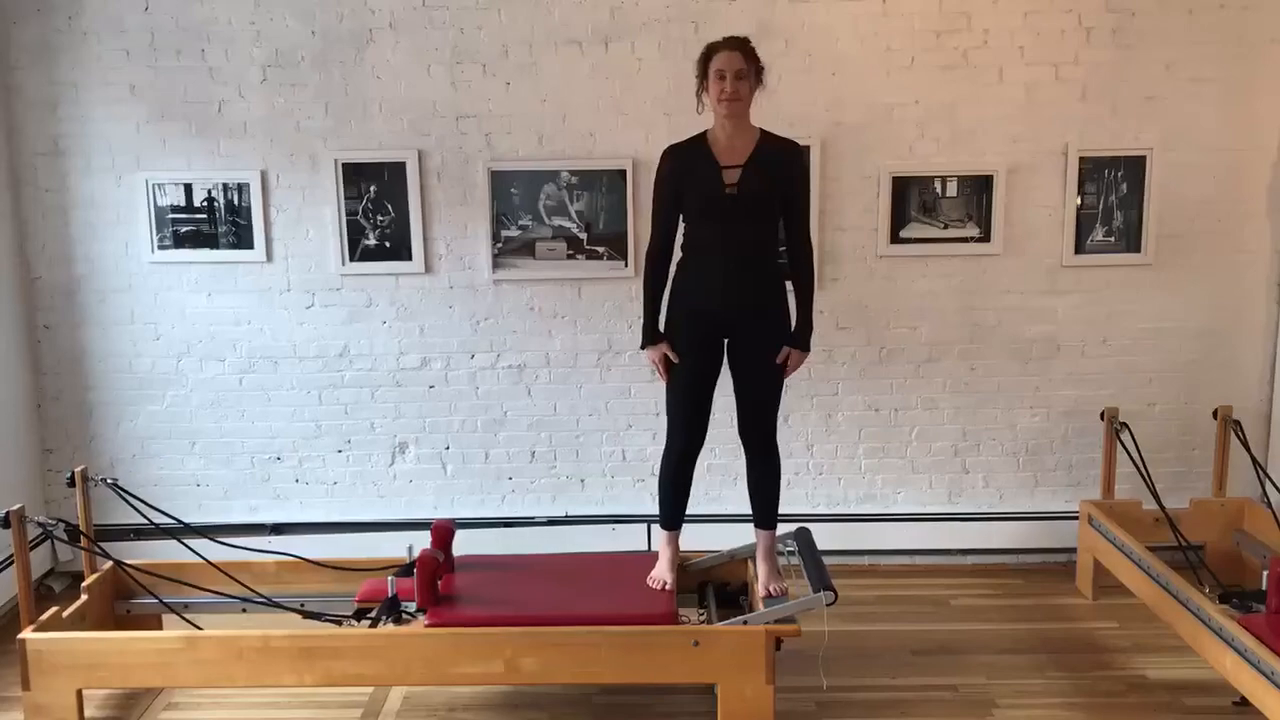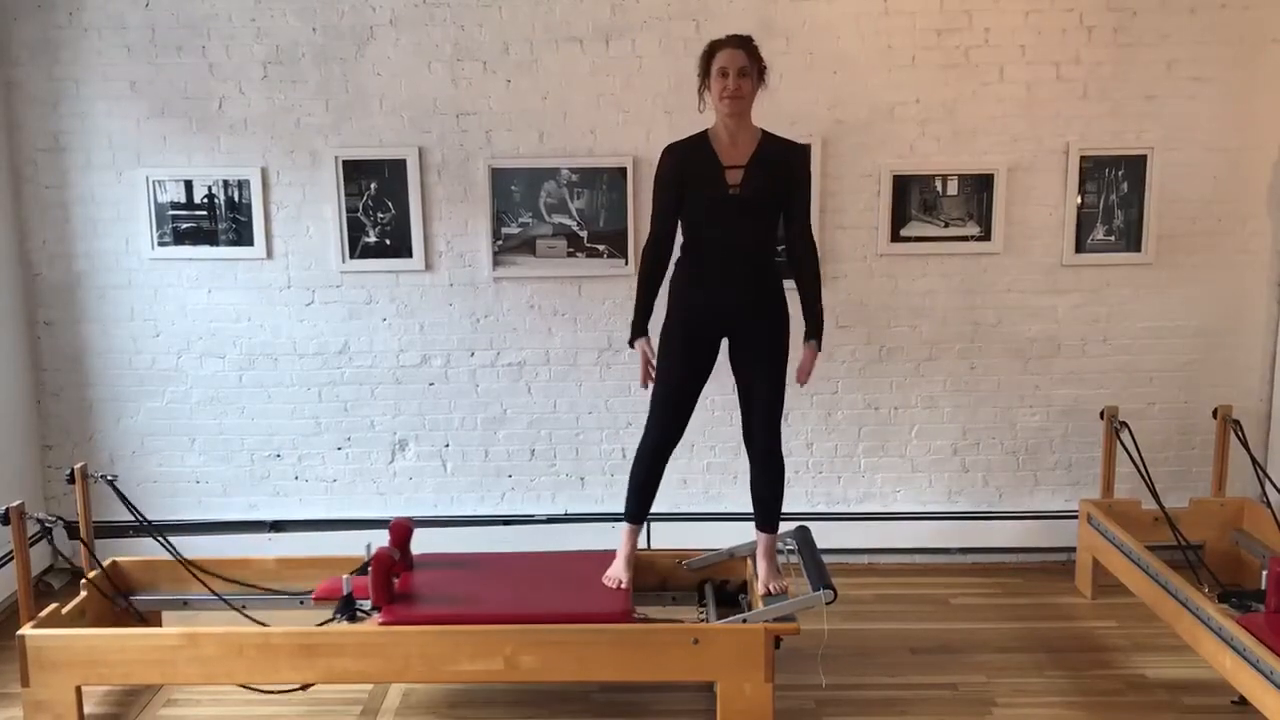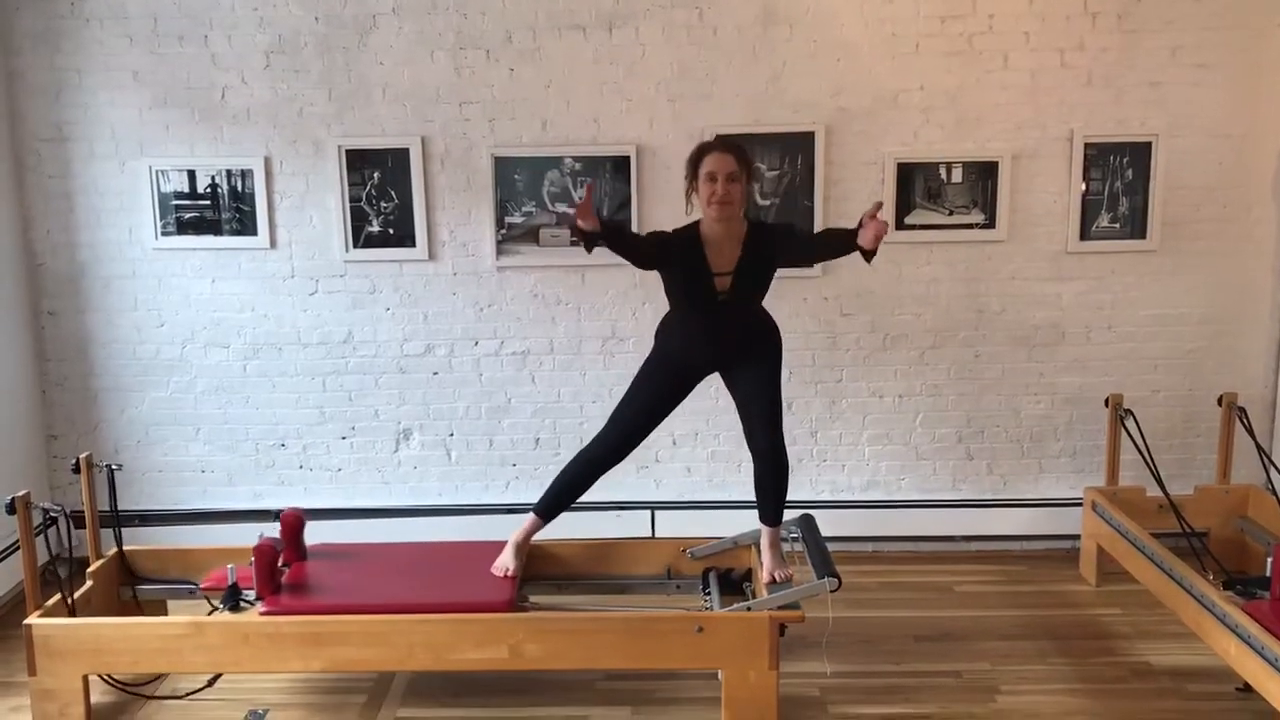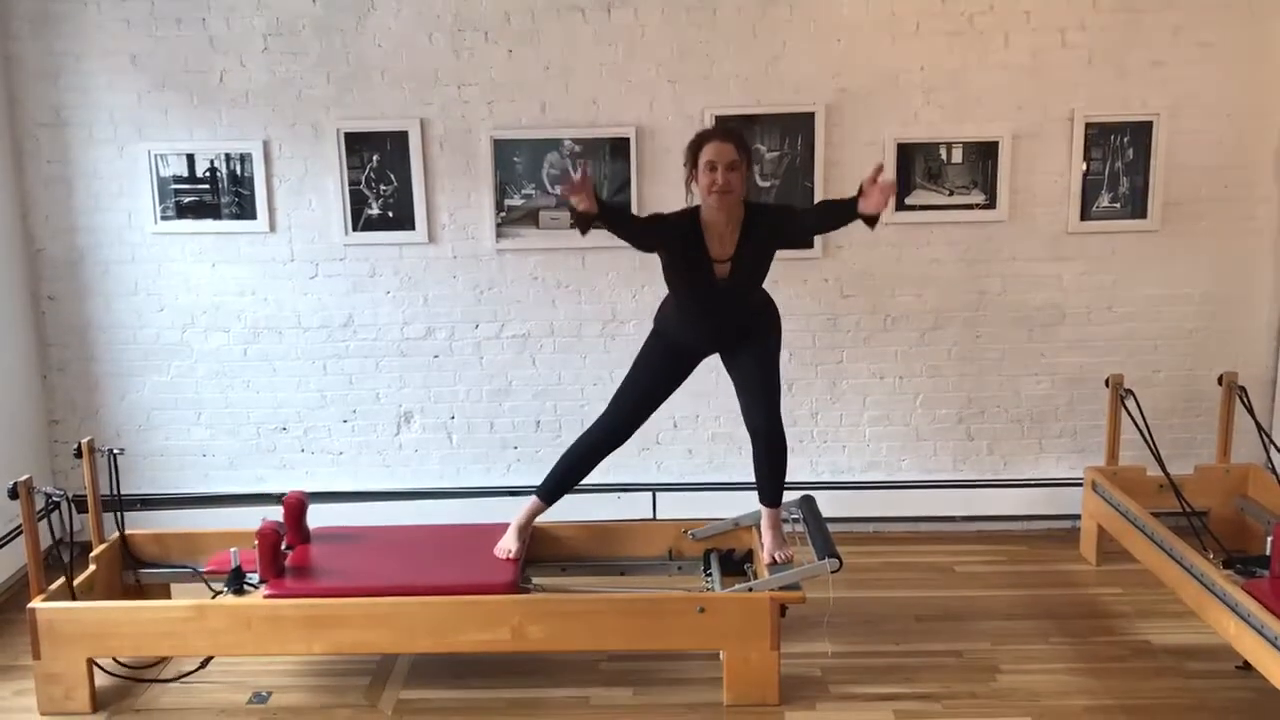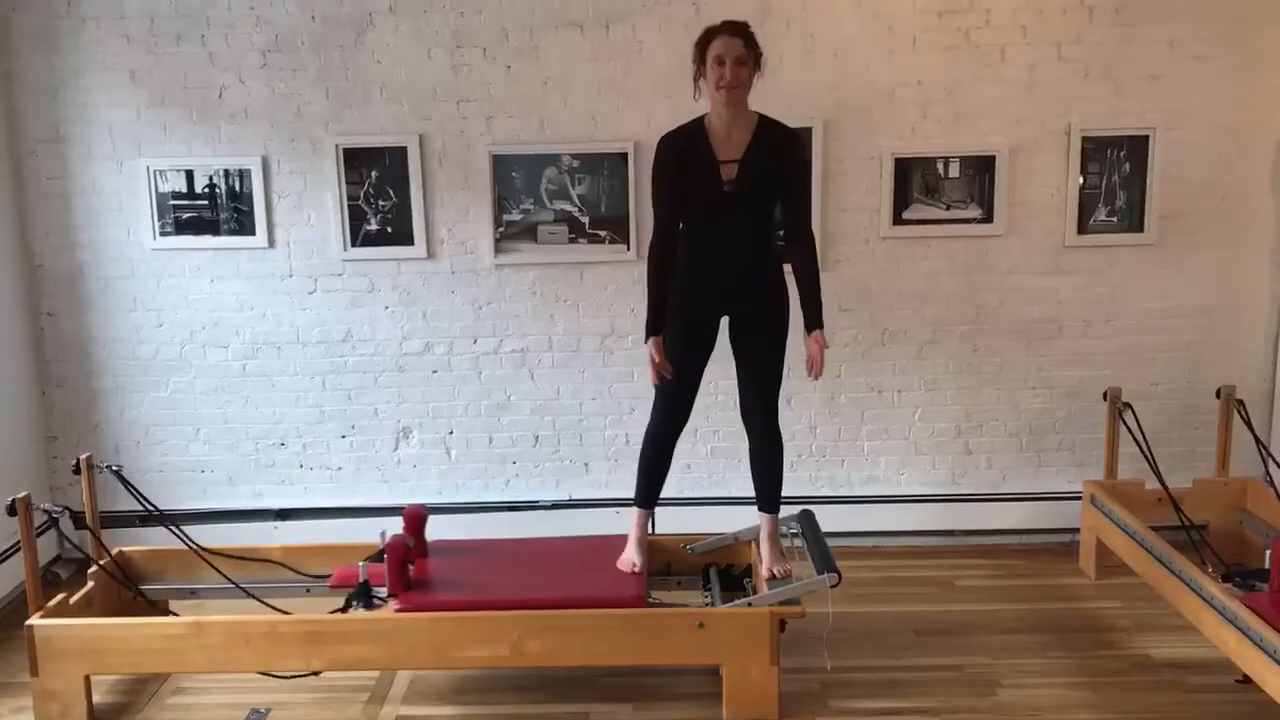
dt=1s
person 1, frame 1
left shoulder: (785, 157)
right shoulder: (679, 159)
left elbow: (800, 247)
right elbow: (660, 246)
left wrist: (802, 330)
right wrist: (650, 330)
left hip: (761, 310)
right hip: (694, 309)
left knee: (760, 435)
right knee: (684, 435)
left ankle: (766, 557)
right ankle: (668, 550)
person 1, frame 2
left shoulder: (786, 157)
right shoulder: (680, 157)
left elbow: (800, 244)
right elbow: (659, 242)
left wrist: (814, 330)
right wrist: (640, 329)
left hip: (761, 311)
right hip: (693, 309)
left knee: (763, 437)
right knee: (661, 431)
left ankle: (766, 555)
right ankle: (627, 547)
person 1, frame 3
left shoulder: (769, 240)
right shoulder: (673, 247)
left elbow: (816, 245)
right elbow: (631, 247)
left wrist: (860, 238)
right wrist: (595, 228)
left hip: (751, 351)
right hip: (680, 353)
left knee: (768, 445)
right knee: (611, 444)
left ankle: (770, 545)
right ankle: (521, 537)
person 1, frame 4
left shoulder: (769, 223)
right shoulder: (673, 229)
left elbow: (816, 218)
right elbow: (630, 228)
left wrist: (861, 207)
right wrist: (592, 210)
left hip: (751, 333)
right hip: (679, 335)
left knee: (766, 425)
right knee: (614, 425)
left ankle: (771, 526)
right ankle: (526, 517)
person 1, frame 5
left shoulder: (782, 144)
right shoulder: (676, 147)
left elbow: (799, 235)
right elbow: (663, 239)
left wrist: (813, 322)
right wrist: (654, 327)
left hip: (759, 294)
right hip: (692, 293)
left knee: (761, 416)
right knee: (668, 414)
left ankle: (769, 536)
right ankle: (639, 531)
